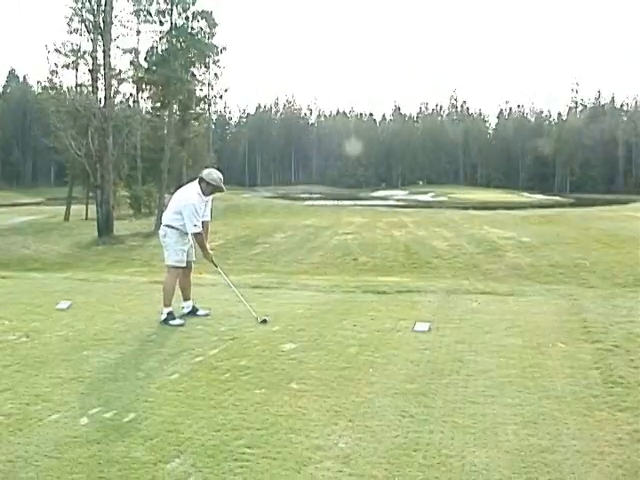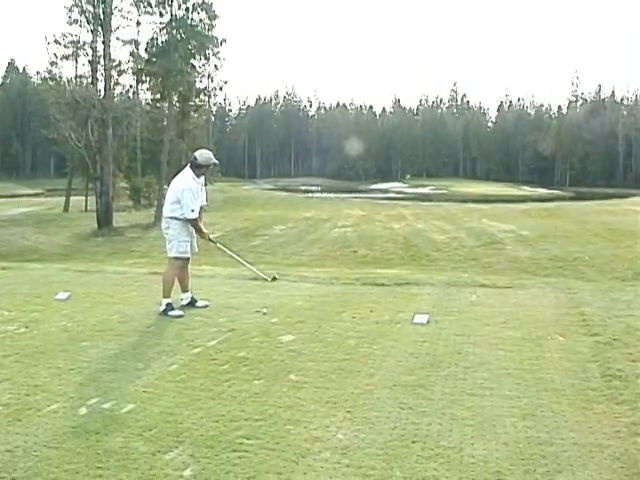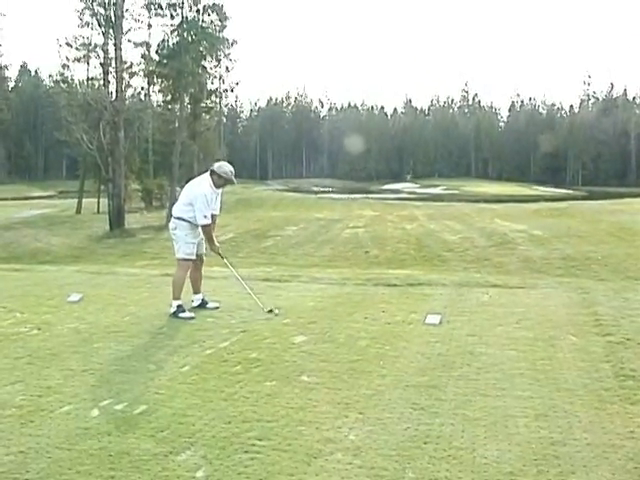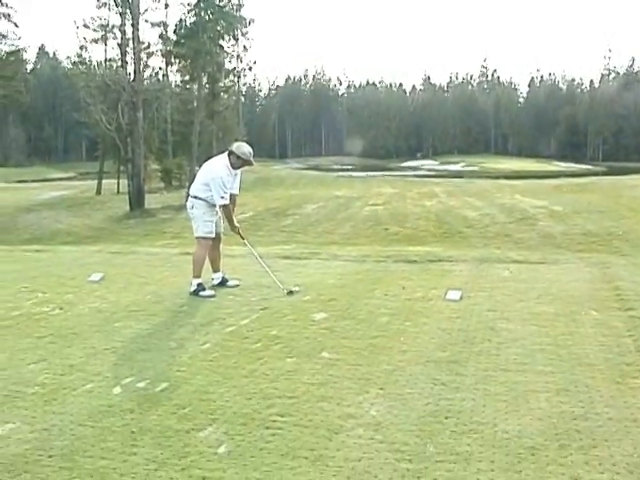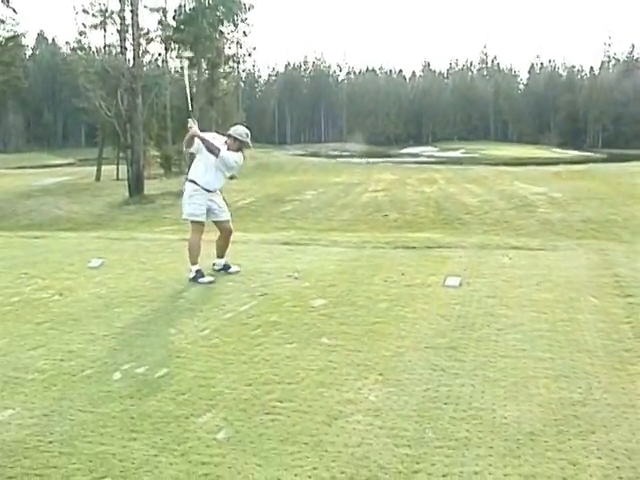
dt=0.7s
person 1, frame 1
left shoulder: (205, 193)
right shoulder: (191, 198)
left elbow: (205, 219)
right elbow: (196, 229)
left wrist: (206, 244)
right wrist: (205, 251)
left hip: (184, 232)
right hip: (172, 232)
left knee: (187, 269)
right knee: (174, 272)
left ankle: (188, 307)
right ankle: (166, 313)
person 1, frame 2
left shoulder: (198, 177)
right shoulder: (187, 184)
left elbow: (200, 204)
right elbow: (192, 215)
left wrist: (201, 226)
right wrist: (201, 231)
left hip: (185, 223)
right hip: (176, 224)
left knee: (185, 262)
right knee: (175, 263)
left ankle: (187, 298)
right ankle: (165, 304)
person 1, frame 3
left shoulder: (215, 186)
right shoulder: (202, 190)
left elbow: (213, 213)
right elbow: (204, 222)
left wrist: (212, 237)
right wrist: (212, 243)
left hip: (194, 226)
right hip: (182, 225)
left knee: (198, 262)
right knee: (184, 265)
left ankle: (198, 299)
right ankle: (176, 306)
person 1, frame 4
left shoulder: (235, 167)
right shoulder: (219, 170)
left elbow: (233, 194)
right elbow: (223, 202)
left wrist: (232, 218)
right wrist: (232, 223)
left hip: (212, 205)
right hip: (200, 204)
left knee: (216, 241)
right knee: (204, 244)
left ankle: (218, 277)
right ankle: (196, 284)
person 1, frame 5
left shoulder: (237, 158)
right shoulder: (212, 138)
left elbow: (216, 152)
right elbow: (187, 146)
left wrist: (199, 135)
right wrist: (192, 133)
left hip: (213, 194)
right hip: (195, 190)
left knee: (227, 229)
right knee: (197, 230)
left ankle: (220, 262)
right ankle: (194, 271)
